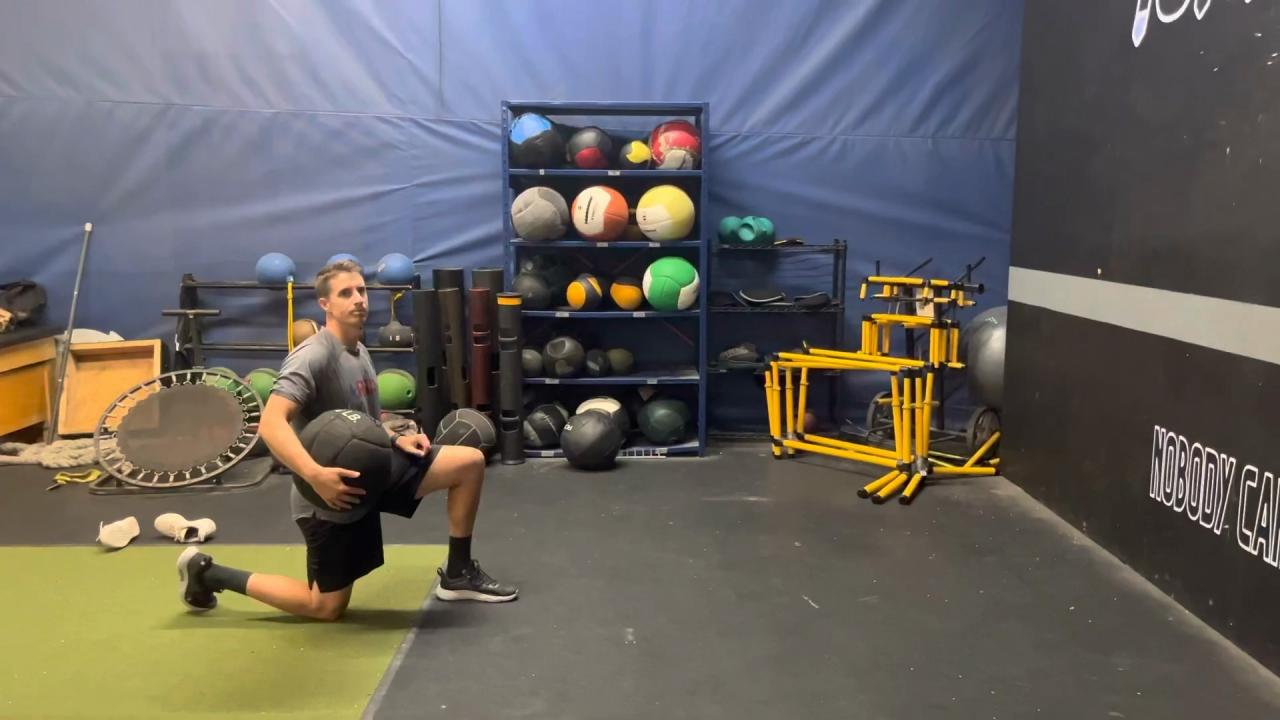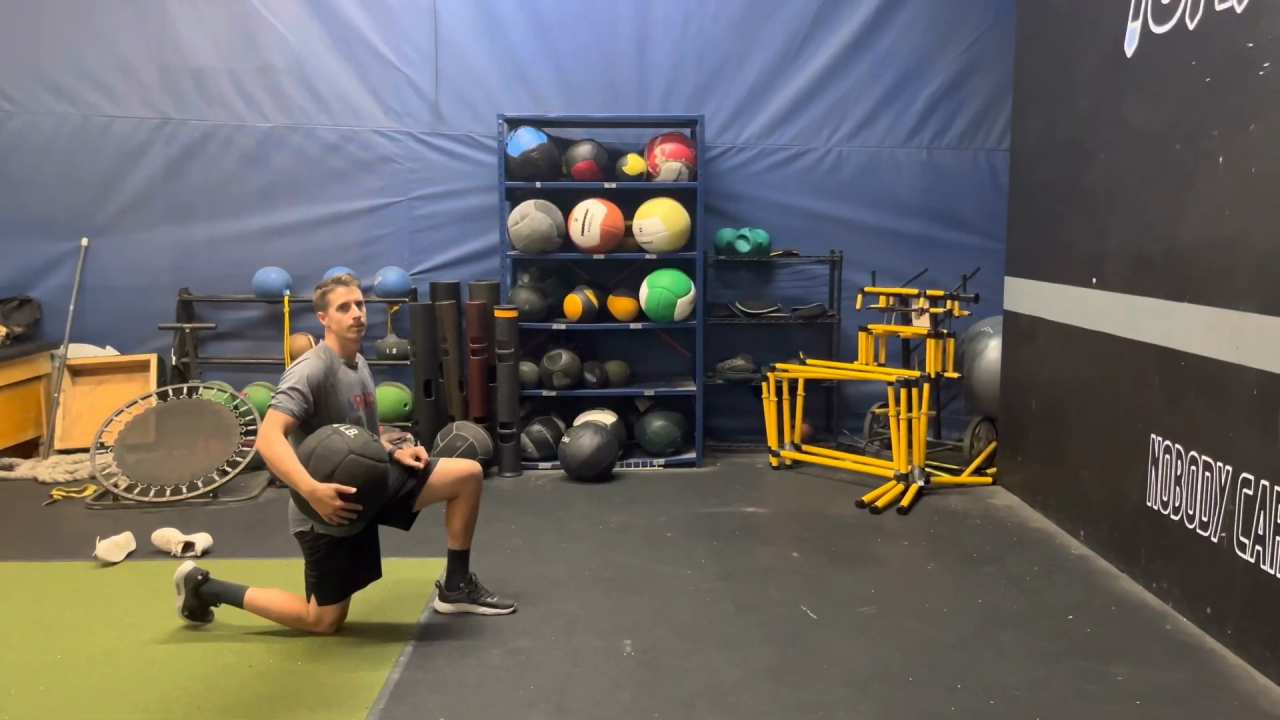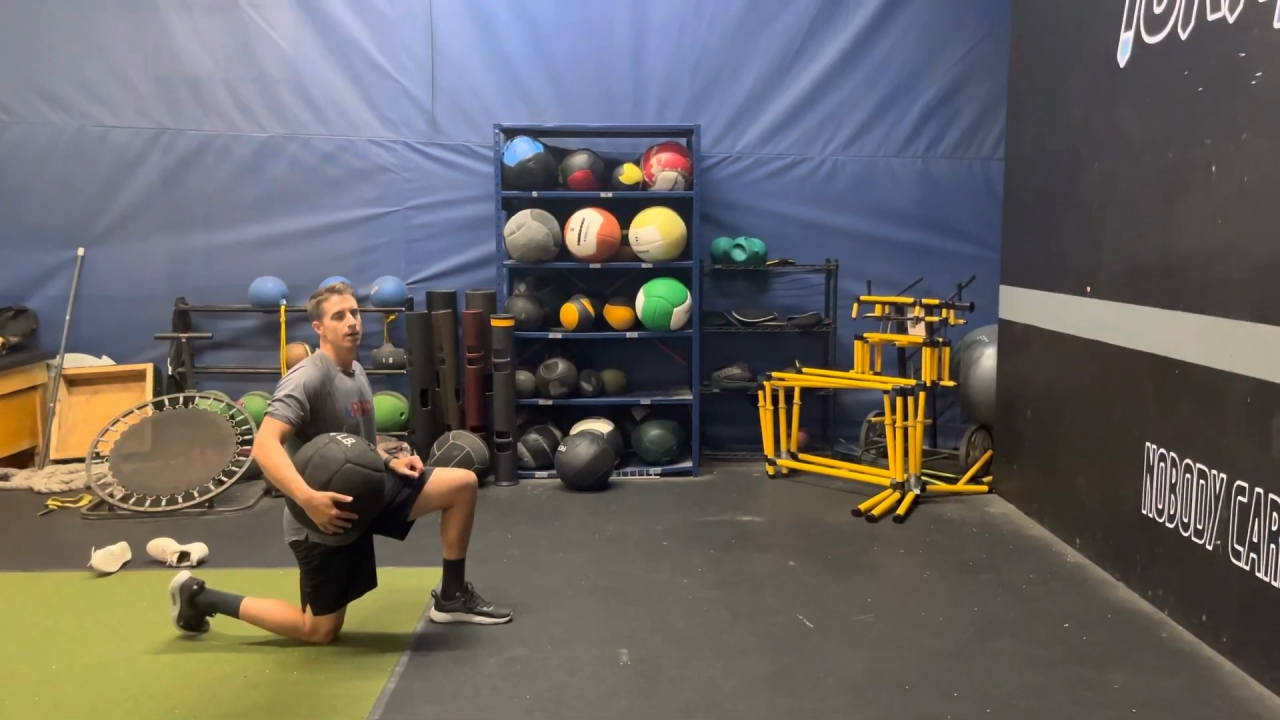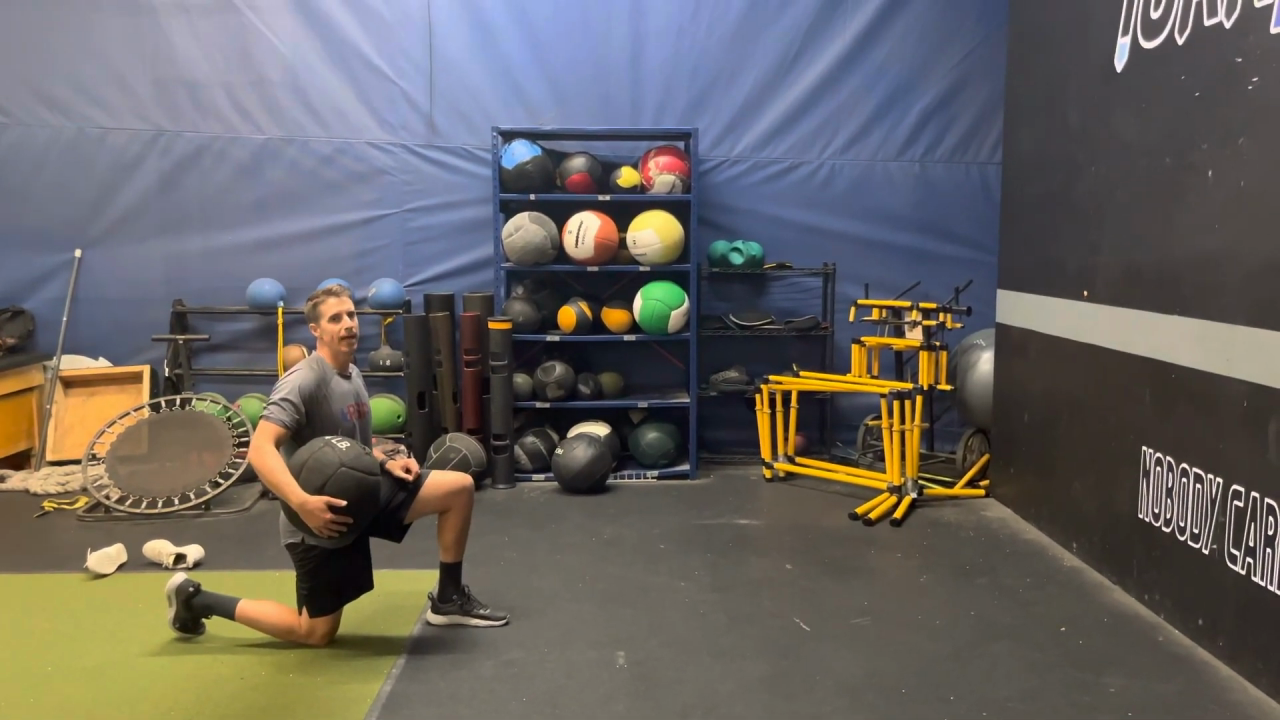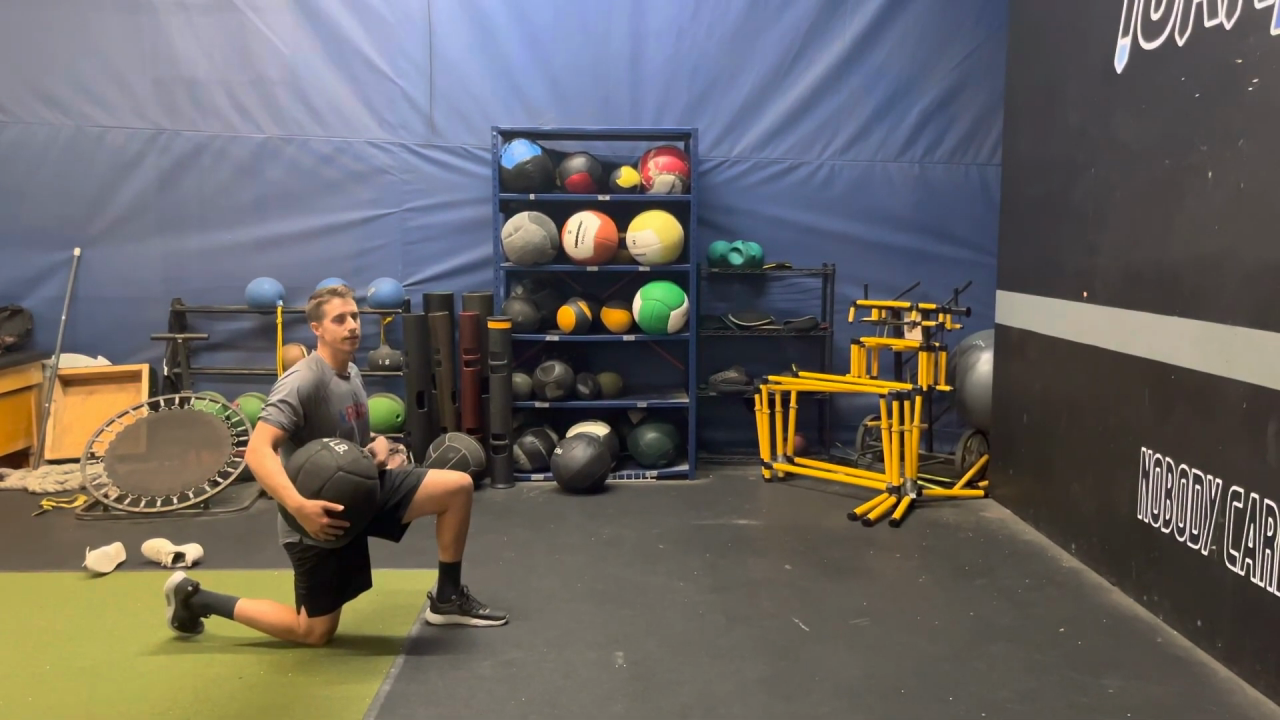
dt=0.5s
person 1, frame 1
left shoulder: (359, 351)
right shoulder: (313, 357)
right elbow: (271, 423)
left wrist: (396, 438)
right wrist: (315, 475)
right hip: (331, 494)
left knee: (470, 462)
right knee: (326, 607)
left ankle: (458, 574)
right ankle: (208, 573)
person 1, frame 2
left shoulder: (359, 363)
right shoulder: (311, 371)
right elbow: (268, 438)
left wrist: (395, 451)
right wrist: (312, 491)
right hip: (330, 508)
left knee: (468, 474)
right knee: (325, 619)
left ankle: (457, 588)
right ankle: (206, 588)
person 1, frame 3
left shoulder: (356, 371)
right shoulder: (307, 379)
right elbow: (264, 445)
left wrist: (390, 460)
right wrist: (308, 499)
right hip: (325, 516)
left knee: (463, 483)
right knee: (320, 629)
left ankle: (452, 596)
right ankle: (199, 597)
person 1, frame 4
left shoulder: (353, 374)
right shoulder: (303, 382)
right elbow: (260, 449)
left wrist: (386, 461)
right wrist: (301, 503)
right hip: (321, 519)
left knee: (460, 487)
right knee: (316, 632)
left ankle: (449, 600)
right ankle: (196, 599)
person 1, frame 5
left shoulder: (351, 373)
right shoulder: (302, 382)
right elbow: (258, 451)
left wrist: (379, 441)
right wrist: (298, 507)
right hip: (320, 519)
left knee: (458, 487)
right knee: (314, 631)
left ankle: (448, 599)
right ankle: (194, 598)
